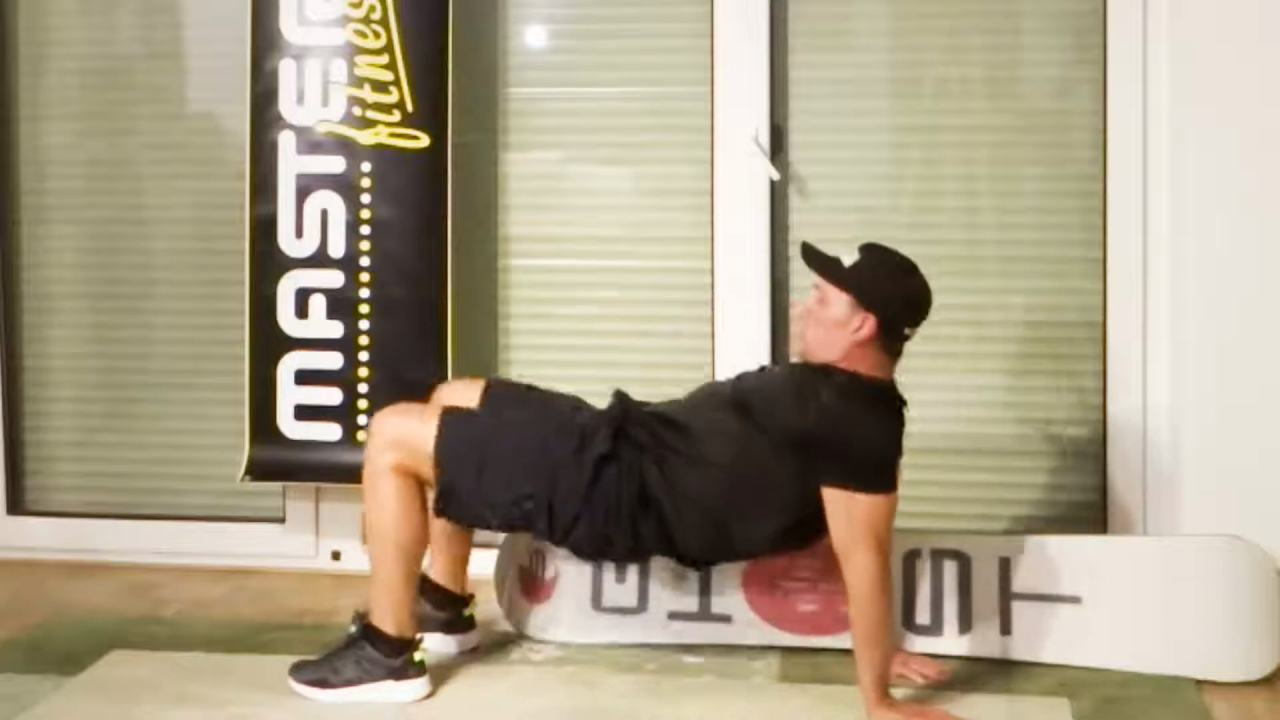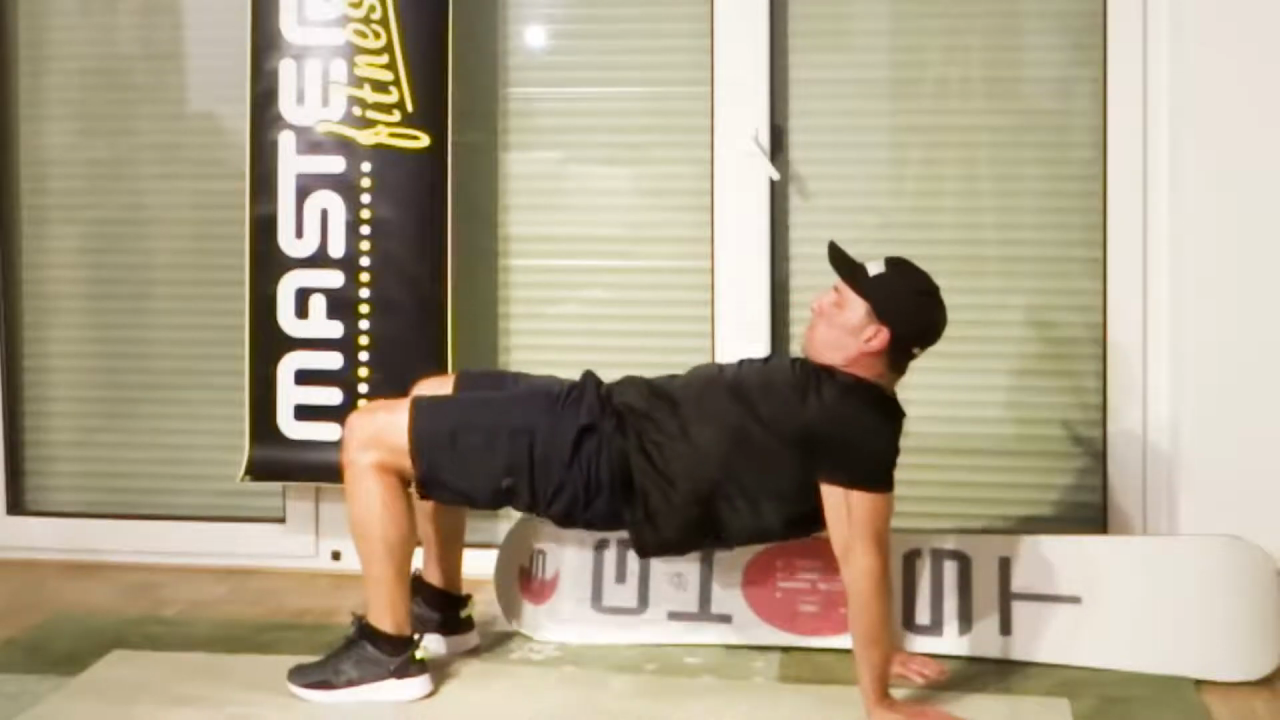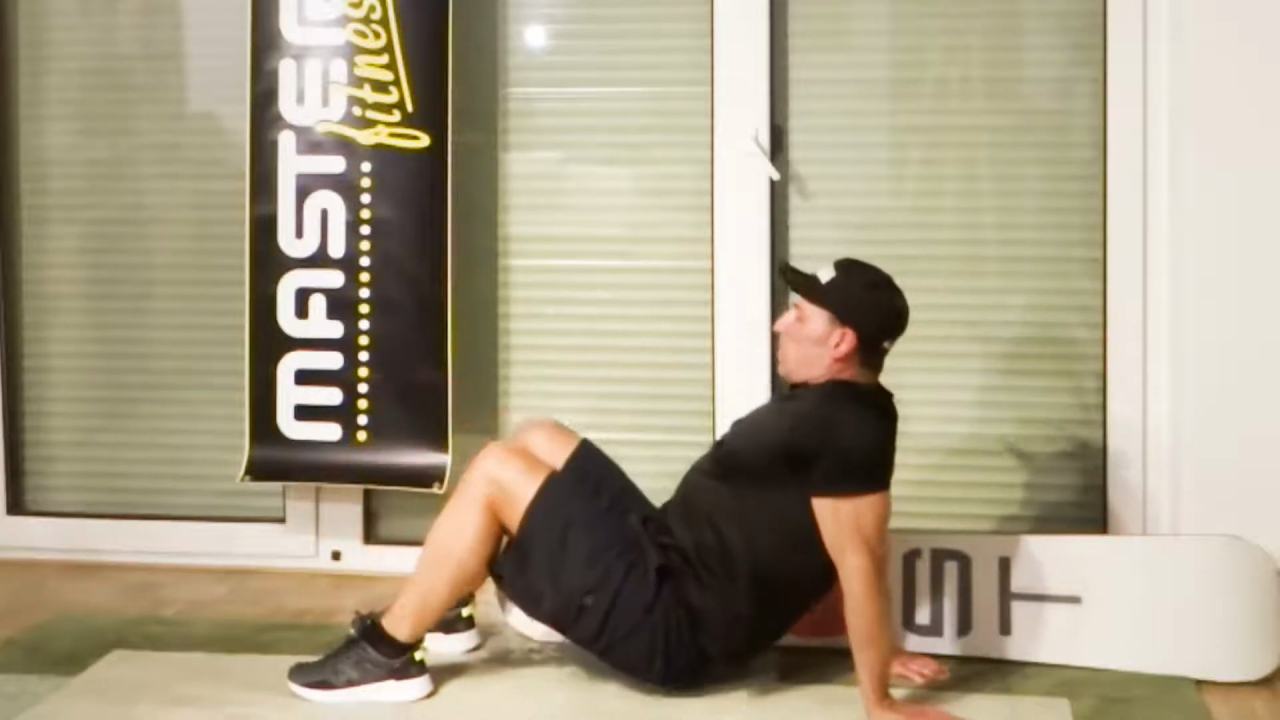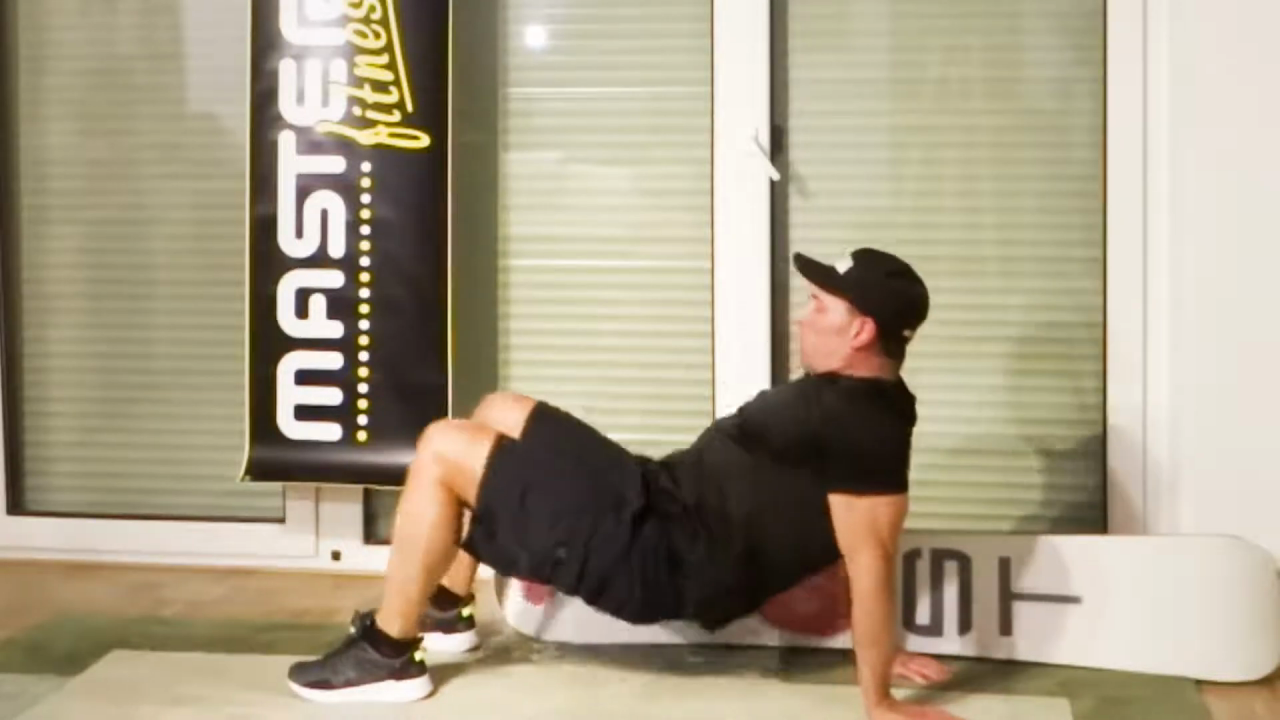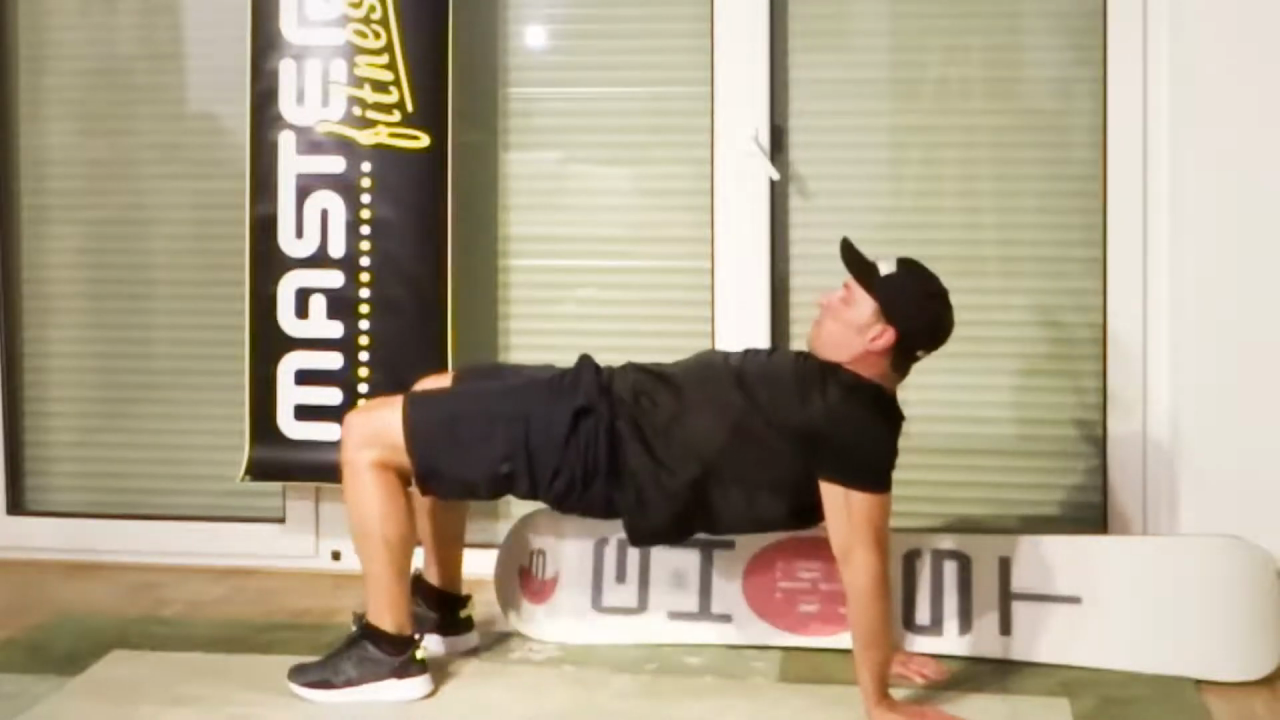
dt=1s
person 1, frame 1
left shoulder: (856, 422)
right shoulder: (846, 396)
left elbow: (864, 556)
left hip: (617, 484)
right hip: (620, 445)
left knee: (392, 438)
right knee: (451, 400)
left ankle: (387, 652)
right ankle: (443, 607)
person 1, frame 2
left shoulder: (855, 422)
right shoulder: (842, 397)
left elbow: (862, 554)
left hip: (605, 462)
left knee: (371, 435)
right knee: (430, 397)
left ankle: (386, 650)
right ankle: (439, 610)
person 1, frame 3
left shoulder: (846, 424)
right shoulder: (827, 402)
left elbow: (860, 560)
left hip: (669, 623)
right hip: (663, 558)
left knee: (497, 470)
right knee: (538, 439)
left ankle: (387, 652)
right ankle: (431, 611)
person 1, frame 4
left shoulder: (863, 423)
right shoulder: (850, 397)
left elbow: (870, 559)
left hip: (654, 550)
right hip: (655, 501)
left knee: (441, 447)
right knee: (499, 413)
left ankle: (388, 651)
right ankle: (443, 608)
person 1, frame 5
left shoulder: (853, 423)
right shoulder: (841, 395)
left elbow: (861, 555)
left hip: (592, 442)
left knee: (366, 437)
right knee: (429, 401)
left ankle: (387, 648)
right ankle: (439, 608)
